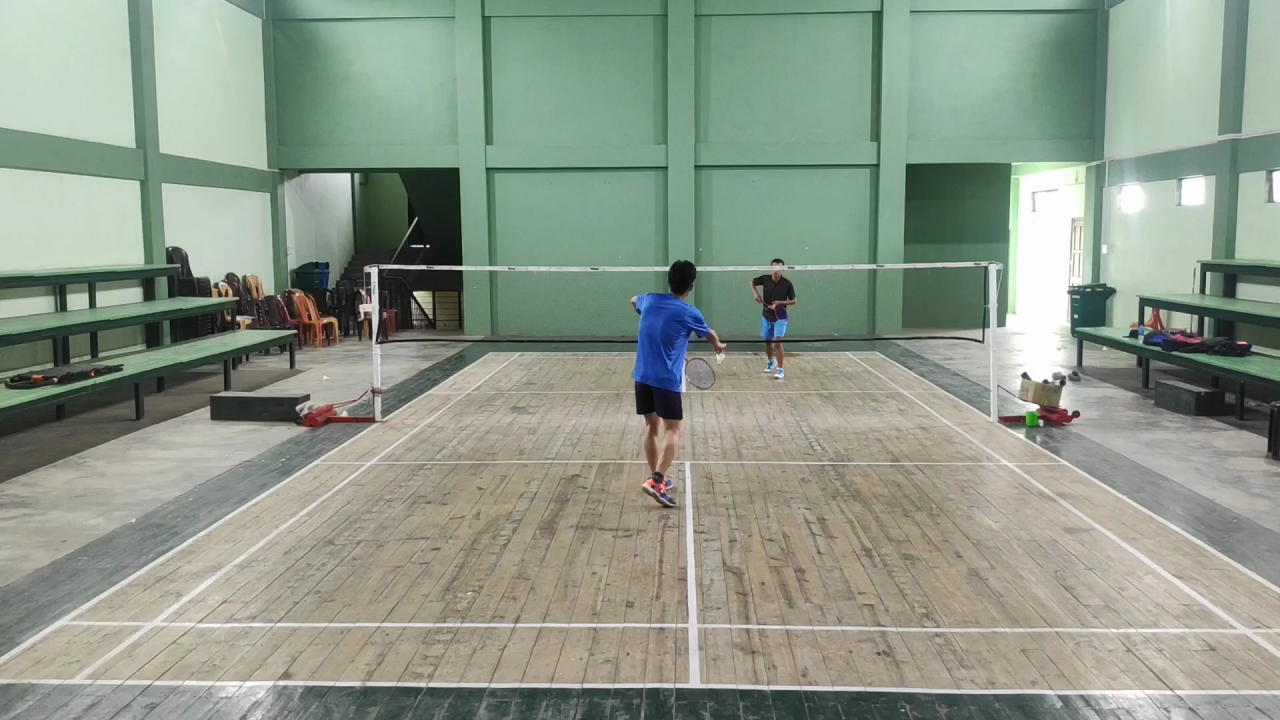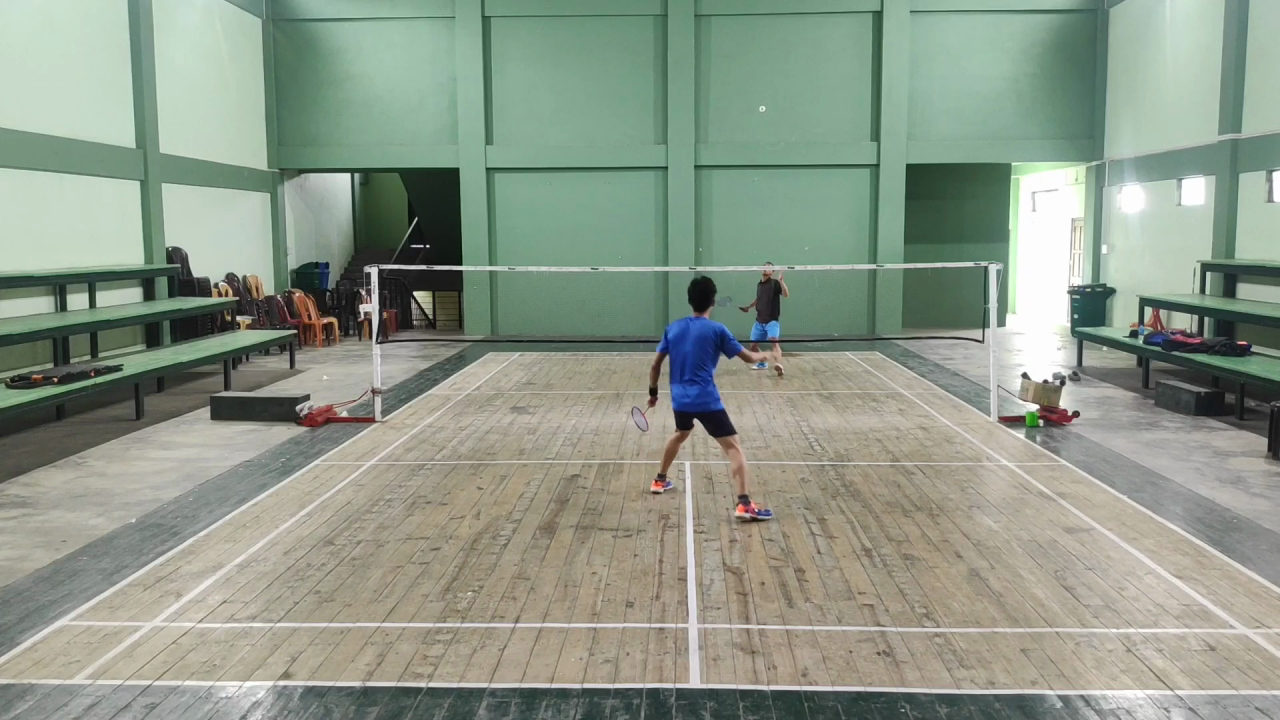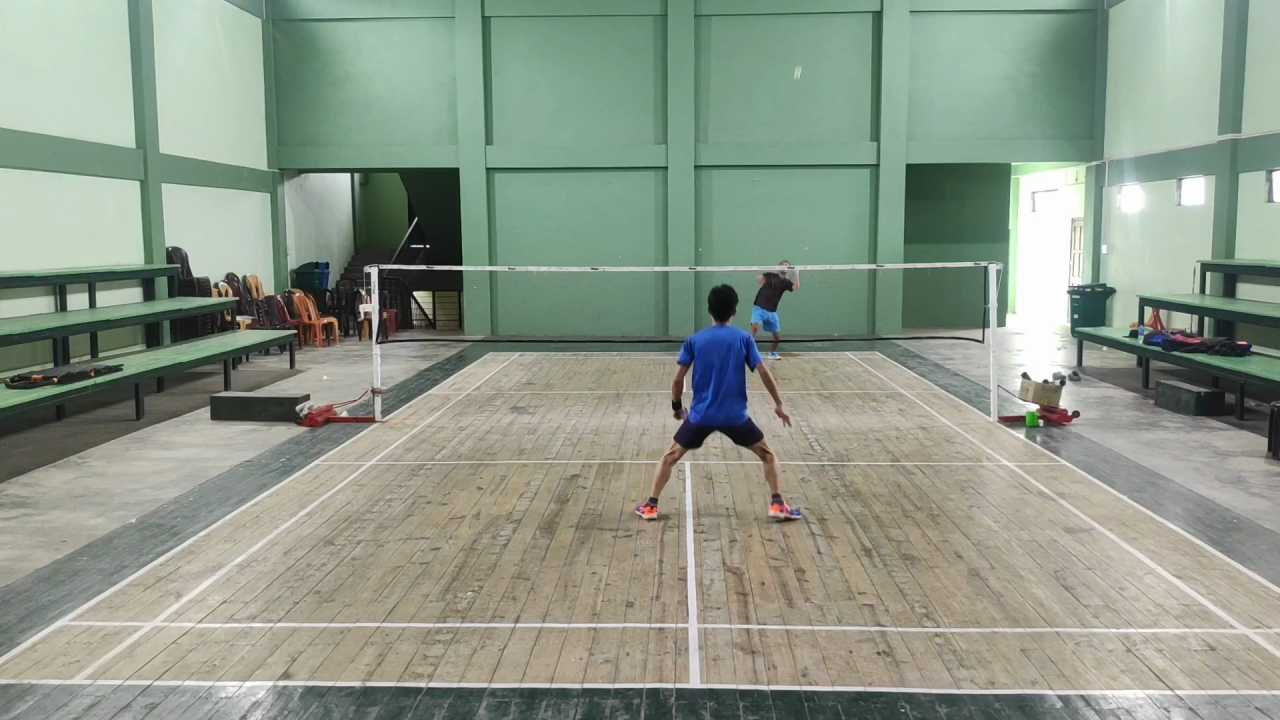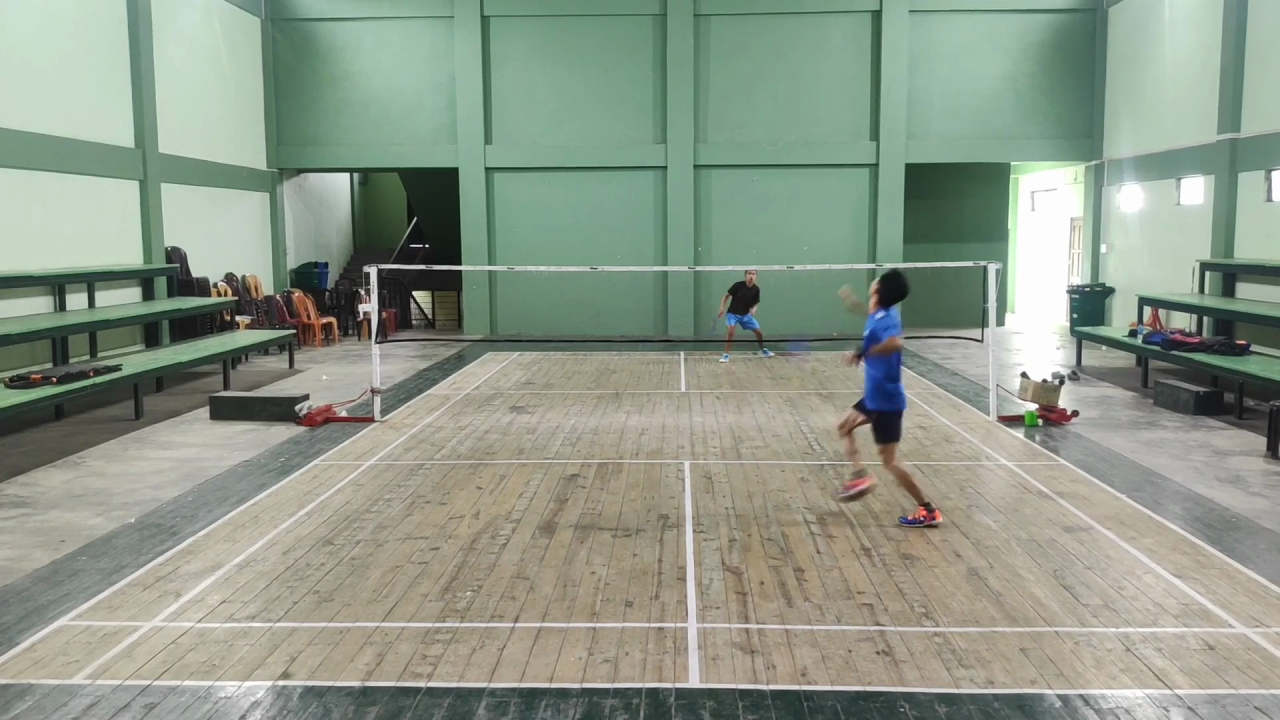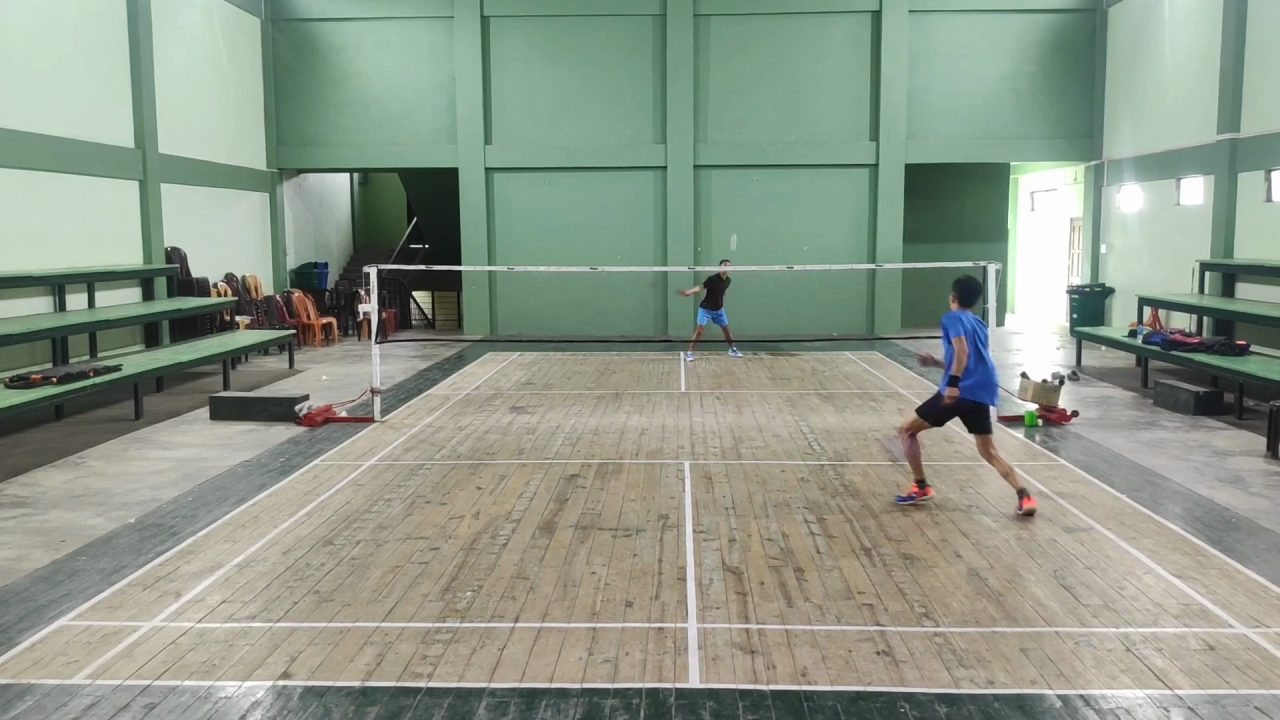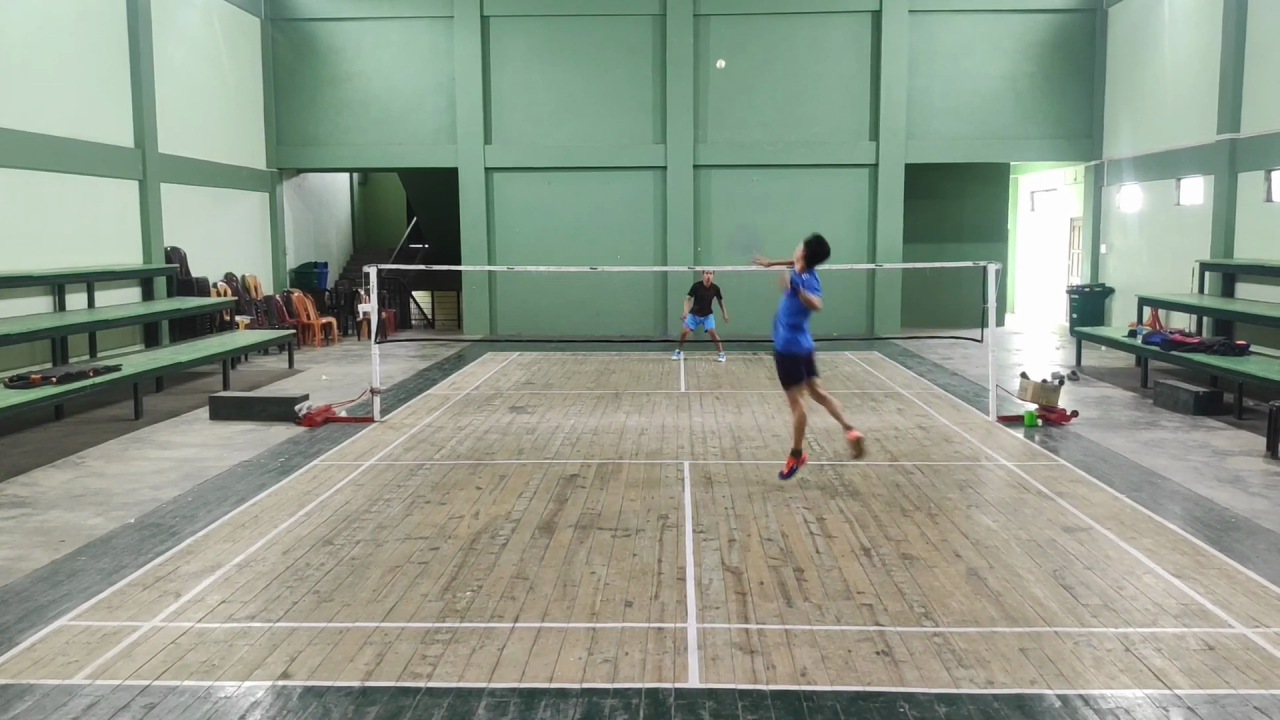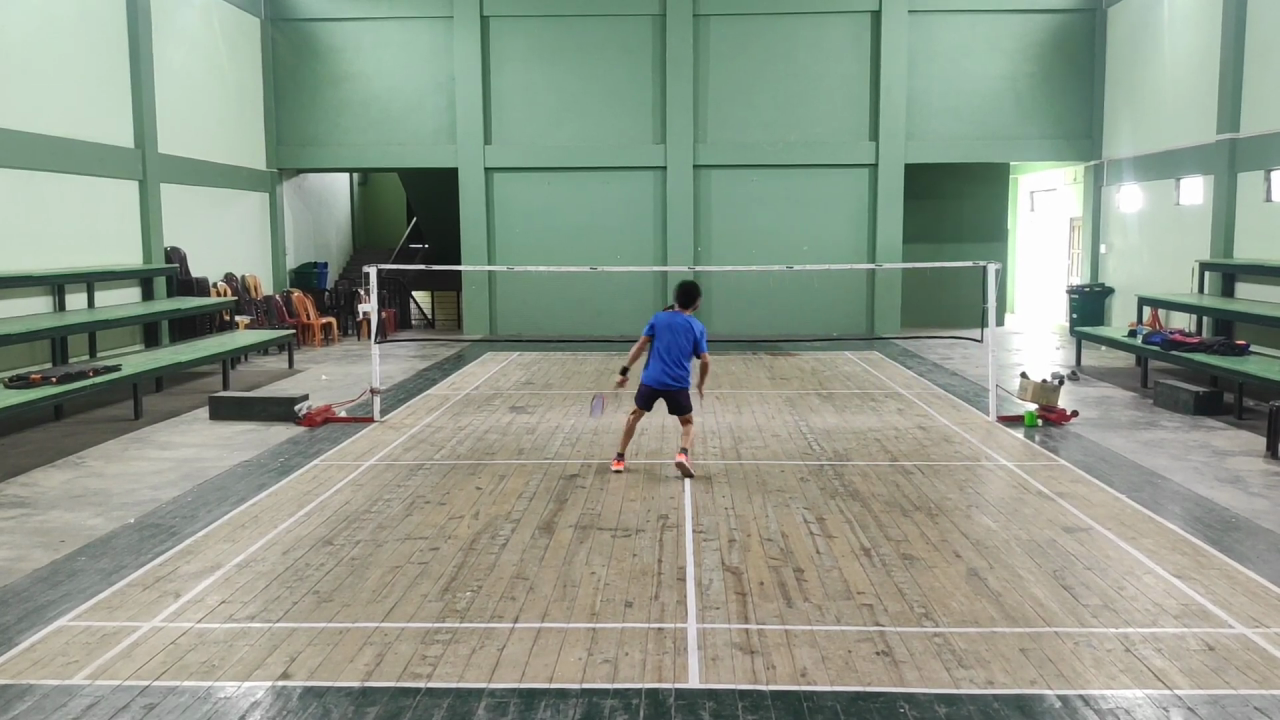
dt=0.7s
person 1, frame 1
left shoulder: (649, 300)
right shoulder: (689, 313)
left elbow: (633, 301)
right elbow: (710, 335)
right wrist: (719, 346)
left hip: (642, 376)
right hip: (666, 379)
left knee: (652, 426)
right knee: (673, 431)
left ankle: (657, 477)
right ankle: (657, 481)
person 1, frame 2
left shoulder: (673, 328)
right shoulder: (716, 330)
left elbow: (655, 365)
right elbow: (748, 358)
left wrist: (652, 392)
right wrist: (762, 355)
left hip: (680, 399)
right hip: (706, 401)
left knee: (680, 434)
right knee: (733, 449)
left ankle: (660, 480)
right ankle: (744, 505)
person 1, frame 3
left shoulder: (695, 340)
right shoulder: (745, 339)
left elbow: (678, 378)
right elbow: (764, 373)
left wrist: (676, 405)
right wrist: (779, 404)
left hip: (701, 416)
right hip: (735, 416)
left knee: (671, 456)
right knee: (767, 454)
left ankle: (651, 505)
right ankle: (777, 505)
person 1, frame 4
left shoulder: (885, 321)
right shoulder: (886, 314)
left elbow: (895, 344)
left wrist: (862, 353)
left hip: (886, 400)
right hip: (876, 396)
left knee: (889, 462)
right knee: (845, 428)
left ankle: (928, 511)
right ankle: (860, 476)
person 1, frame 5
left shoulder: (952, 319)
right shoulder: (979, 324)
left elbow: (961, 348)
left wrist: (953, 383)
right wrist: (937, 362)
left hip: (958, 394)
right hip: (983, 396)
left knee: (906, 430)
right knee: (989, 452)
left ankle: (921, 487)
right ankle: (1023, 496)
person 1, frame 6
left shoulder: (807, 281)
right shoulder: (802, 274)
left elbow: (816, 304)
left wrist: (796, 287)
right wrist: (773, 263)
left hip: (790, 348)
right hip: (802, 346)
left knee: (796, 402)
right knee: (818, 392)
left ankle: (796, 455)
right ankle: (850, 431)
person 1, frame 7
left shoulder: (659, 319)
right shoulder: (698, 328)
left elbow: (640, 346)
right elbow: (705, 361)
left wrist: (624, 372)
right wrist: (701, 384)
left hip: (651, 380)
right hip: (678, 384)
left knee: (636, 415)
right knee: (687, 424)
left ankle: (619, 459)
right ankle: (682, 454)
